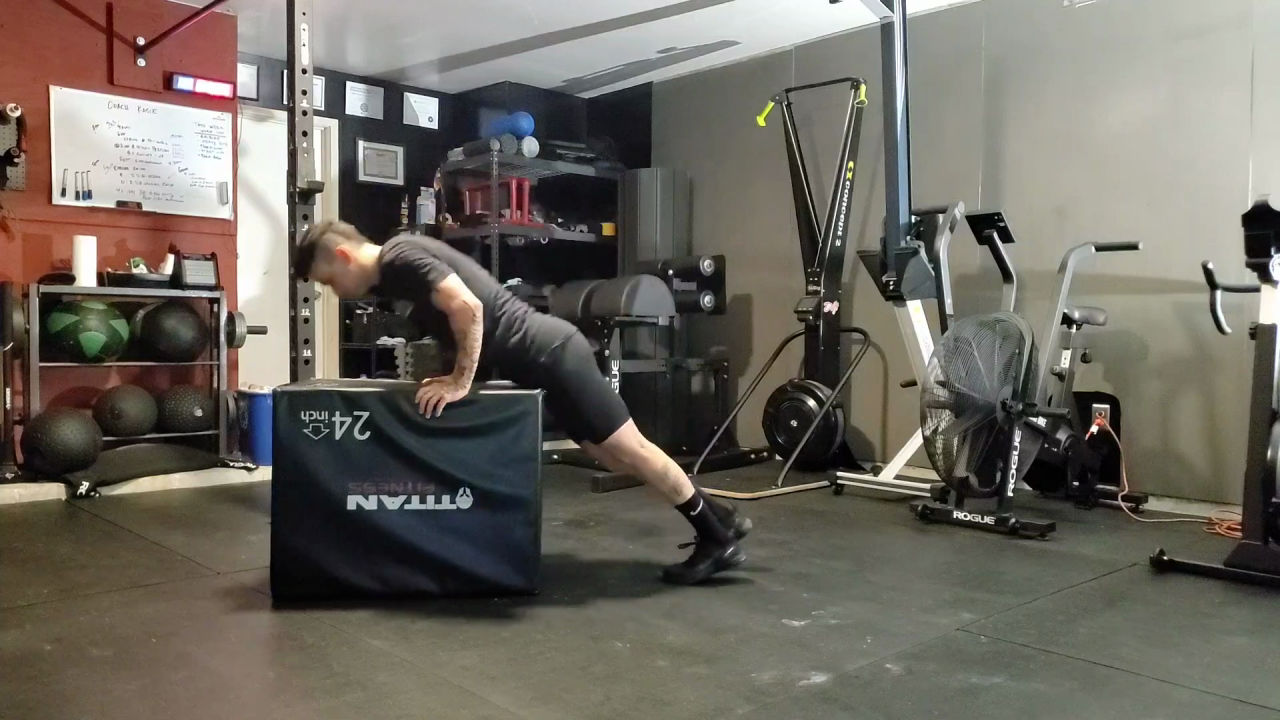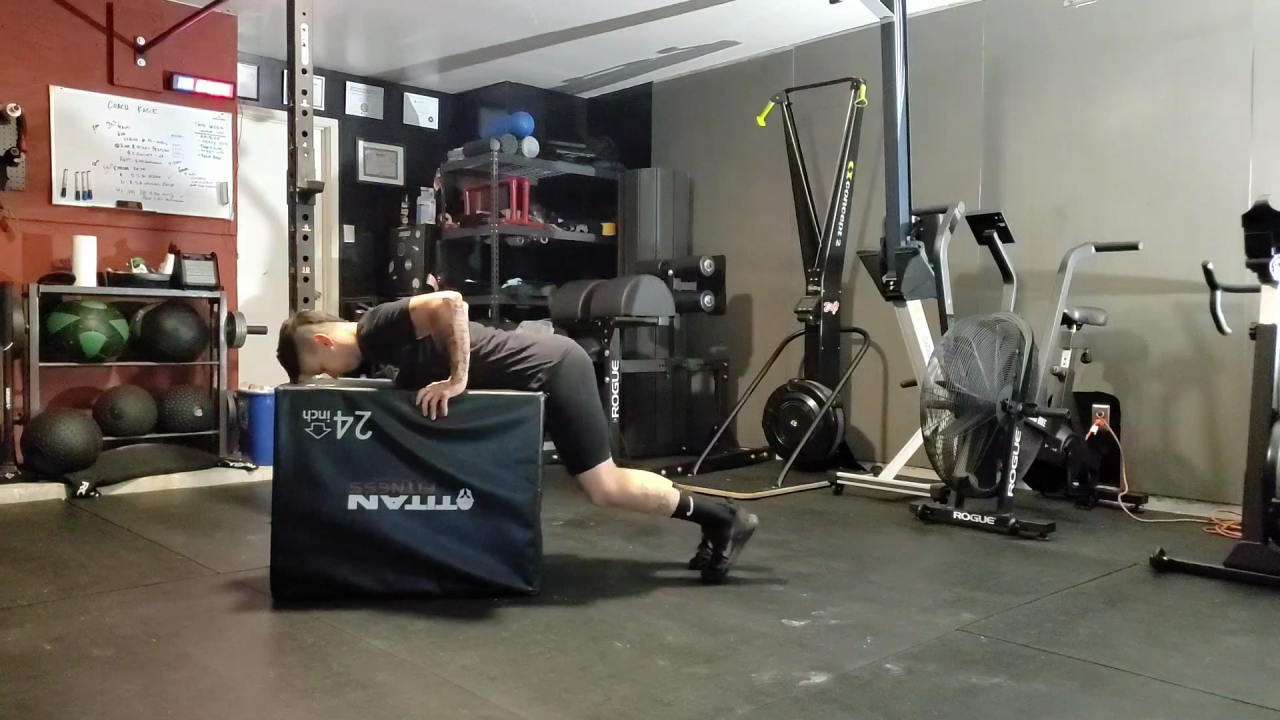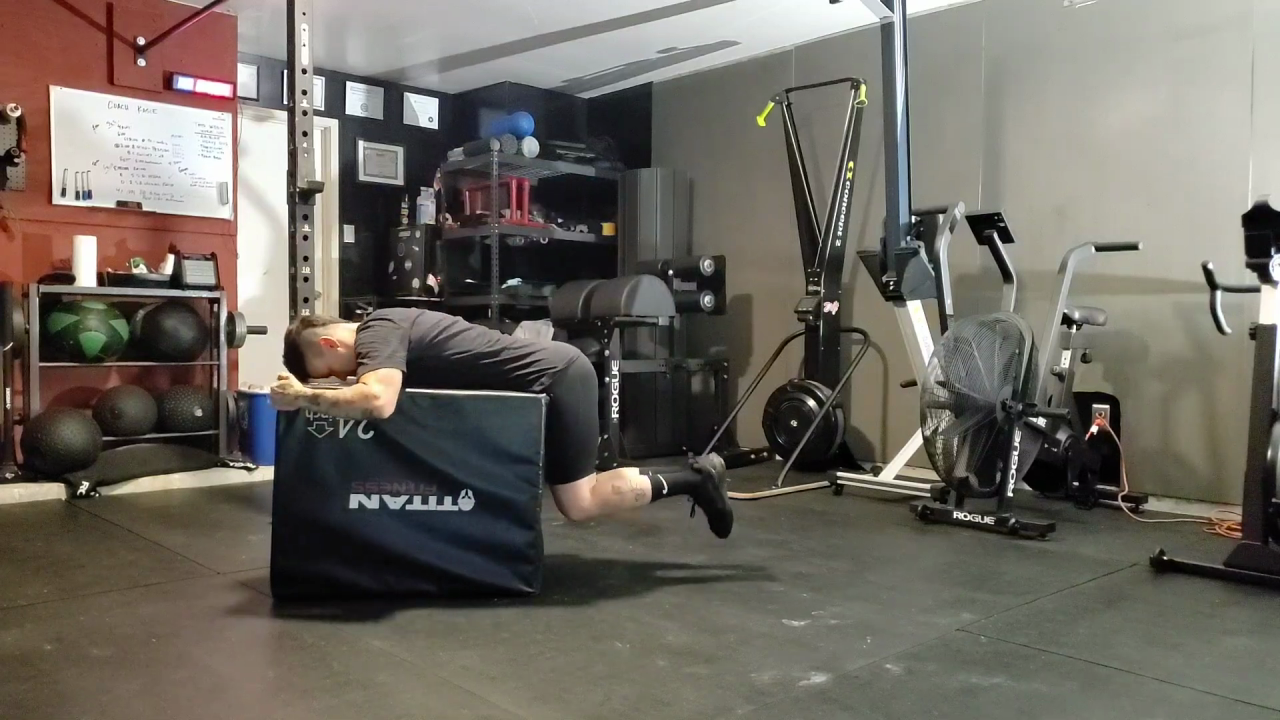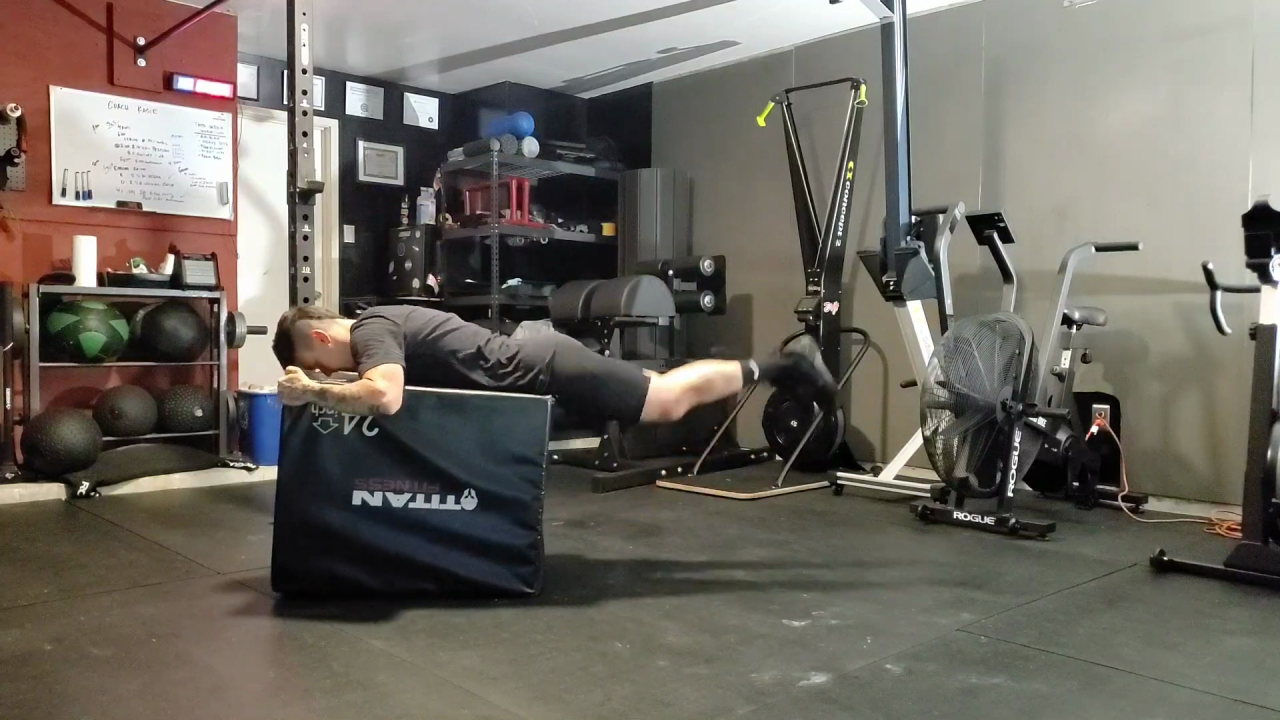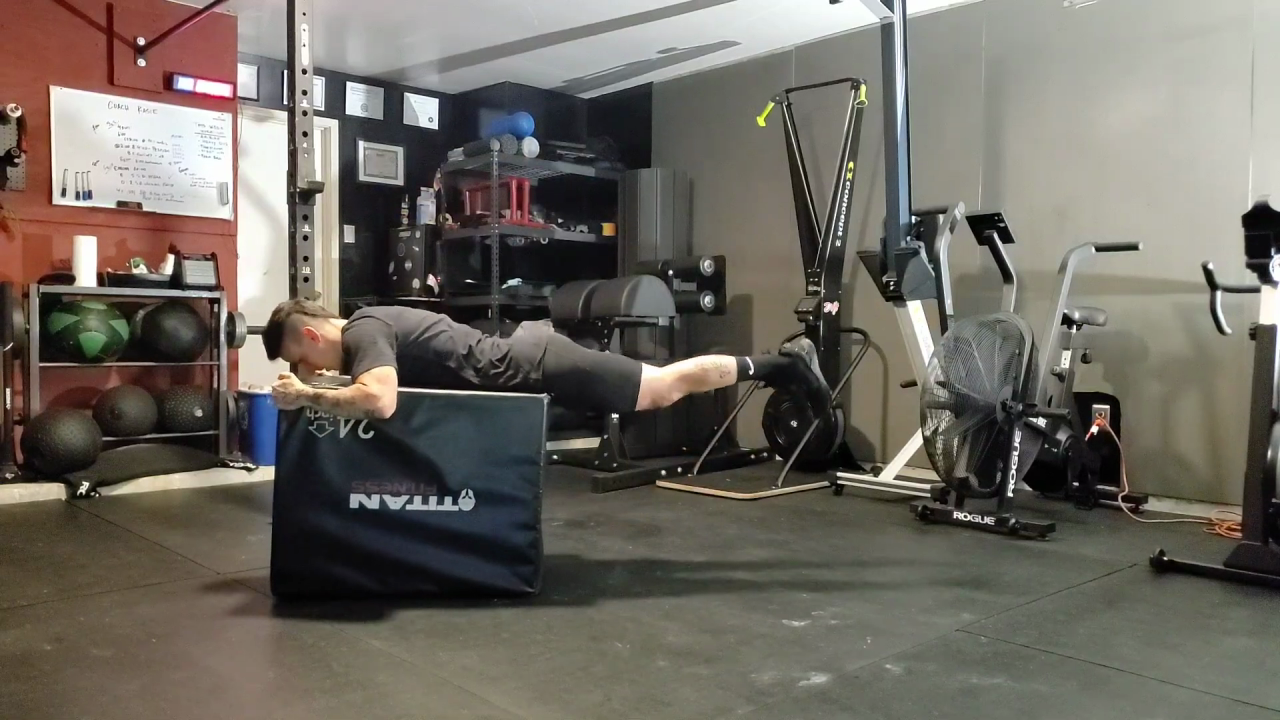
dt=1s
person 1, frame 1
left shoulder: (400, 257)
right shoulder: (397, 266)
left elbow: (467, 310)
left wrist: (460, 382)
right wrist: (455, 376)
left hip: (548, 353)
right hip: (546, 350)
left knee: (626, 447)
right knee: (611, 452)
left ankle: (718, 538)
right ankle: (720, 518)
person 1, frame 2
left shoulder: (375, 327)
right shoulder: (379, 352)
left elbow: (449, 302)
left wrist: (457, 380)
left hip: (552, 370)
right hip: (548, 369)
left knee: (603, 487)
right knee: (599, 481)
left ankle: (724, 518)
right ankle: (714, 519)
person 1, frame 3
left shoulder: (377, 332)
right shoulder: (386, 329)
left elbow: (378, 401)
left wrist: (303, 397)
right wrist: (318, 394)
left hip: (556, 379)
right hip: (554, 372)
left knee: (578, 504)
right knee: (580, 491)
left ankle: (693, 478)
right ankle: (691, 477)
person 1, frame 4
left shoulder: (371, 330)
right shoulder: (380, 324)
left elbow: (386, 399)
right elbow: (383, 386)
left wrist: (312, 393)
right wrist: (332, 387)
left hip: (542, 372)
right hip: (537, 364)
left knee: (669, 402)
right knee: (664, 397)
left ankle: (778, 369)
right ankle: (777, 367)
person 1, frame 5
left shoulder: (362, 331)
right shoulder: (370, 328)
left elbow: (379, 401)
right elbow: (378, 388)
left wrist: (305, 395)
right wrist: (316, 387)
left hip: (535, 370)
right hip: (526, 359)
left knee: (667, 388)
right knee: (662, 388)
left ankle: (778, 365)
right ankle: (778, 366)
